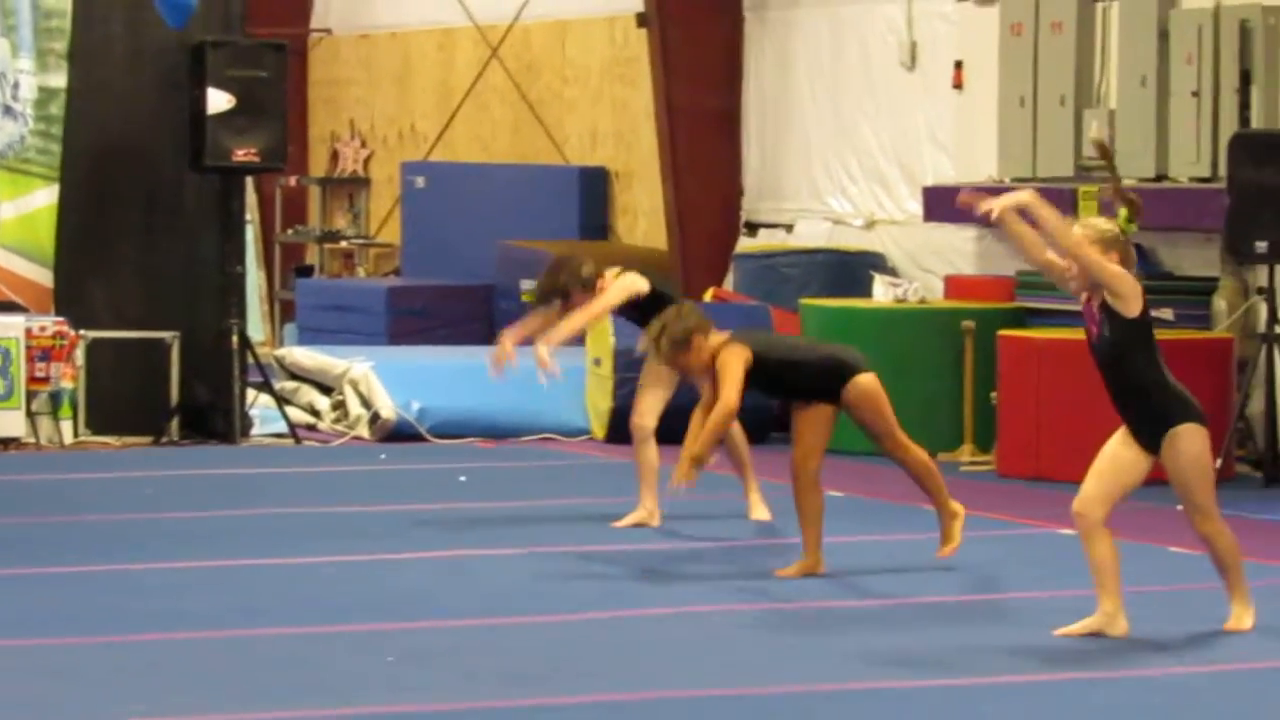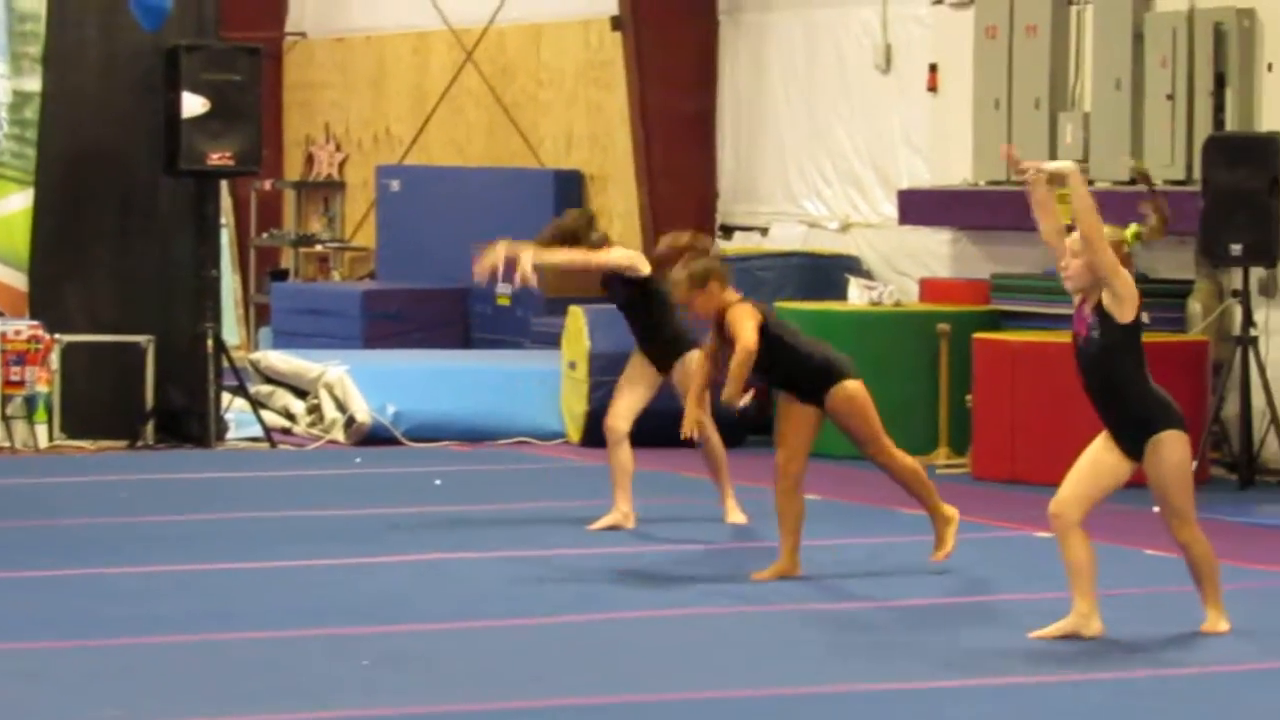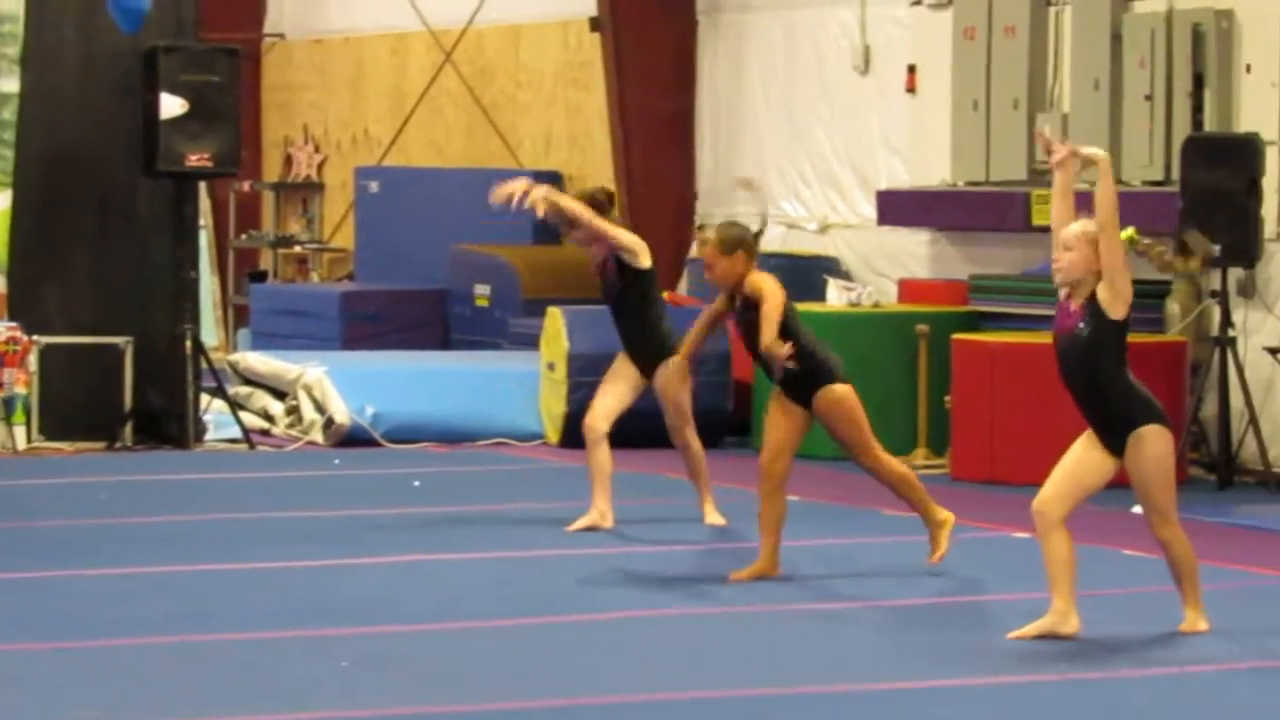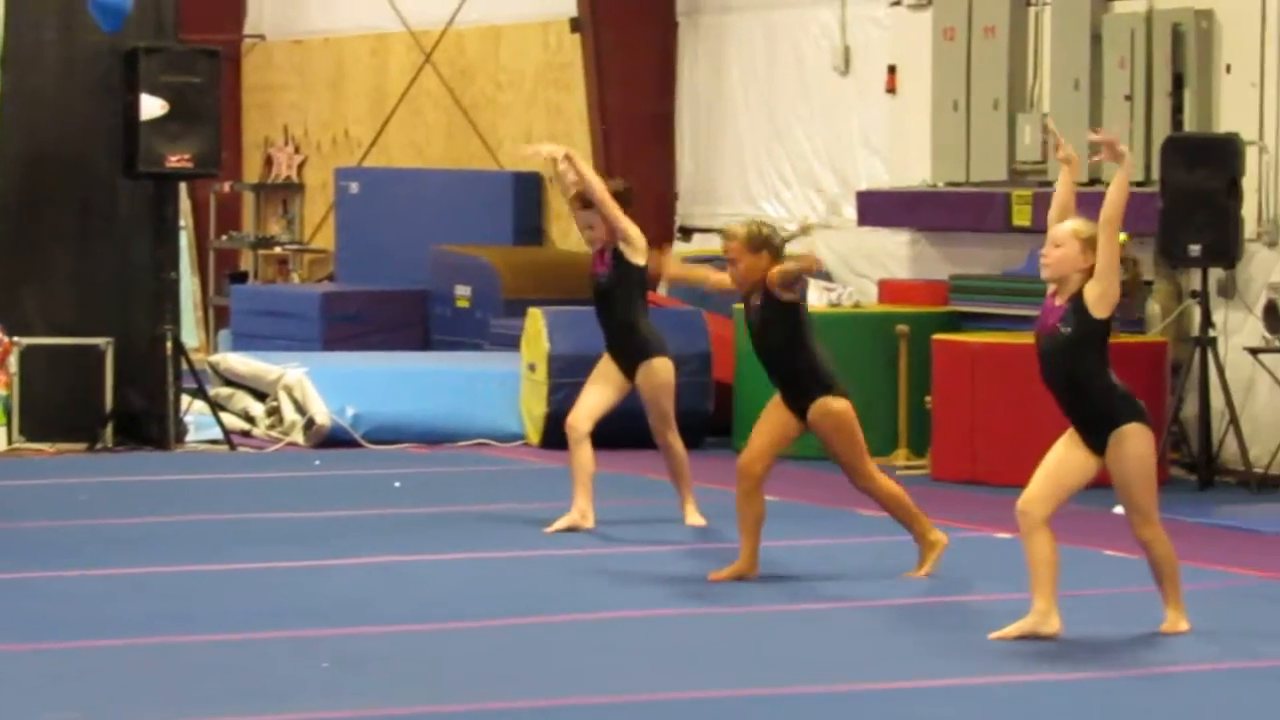
dt=0.1s
person 1, frame 1
left shoulder: (1124, 290)
right shoulder: (1090, 295)
left elbow: (1078, 252)
right elbow: (1041, 254)
left wrist: (1029, 201)
right wrist: (1005, 213)
left hip: (1177, 421)
right hip: (1138, 427)
left knee: (1205, 521)
right knee: (1087, 511)
left ankle: (1241, 600)
right ankle: (1110, 613)
person 1, frame 2
left shoulder: (1120, 299)
right shoulder: (1084, 300)
left elbow: (1096, 240)
right elbow: (1052, 234)
left wrist: (1069, 176)
right wrist: (1036, 182)
left hip: (1158, 427)
right hip: (1118, 432)
left knee: (1181, 527)
right knee: (1063, 512)
left ankle: (1214, 610)
right ankle: (1084, 616)
person 1, frame 3
left shoulder: (1113, 295)
right shoulder: (1069, 296)
left elbow: (1107, 229)
right elbow: (1065, 220)
left wrist: (1102, 164)
right wrist: (1063, 167)
left hip: (1141, 425)
right hip: (1102, 431)
left knee: (1163, 526)
right knee: (1047, 511)
left ankle: (1194, 610)
right ankle: (1063, 614)
person 1, frame 4
left shoulder: (1097, 297)
right shoulder: (1055, 294)
left elbow: (1108, 229)
right elbow: (1059, 220)
left wrist: (1120, 166)
right wrist: (1067, 169)
left hip: (1122, 423)
right hip: (1084, 429)
left knee: (1144, 524)
right knee: (1030, 510)
left ankle: (1175, 610)
right ankle: (1044, 614)
person 2, frame 1
left shoulder: (730, 353)
right shoulder: (712, 363)
left elbow: (728, 406)
right elbow: (703, 410)
left wrist: (697, 453)
right wrist: (686, 460)
left hip: (847, 372)
right hip: (813, 390)
left knee: (898, 448)
right knee: (803, 468)
left ankle: (948, 510)
right ankle: (811, 557)
person 2, frame 2
left shoulder: (740, 313)
right shoulder: (719, 323)
left elbow: (747, 347)
right elbow: (707, 364)
left wrist: (732, 391)
right wrist: (693, 409)
left hip: (831, 375)
right hip: (798, 386)
left knee: (883, 456)
right knee: (786, 469)
left ankle: (941, 515)
right ankle: (788, 560)
person 2, frame 3
left shoulder: (761, 284)
right shoulder: (730, 295)
left elbow: (774, 301)
right elbow: (707, 320)
left wrist: (769, 339)
right wrist: (686, 351)
left hip: (823, 379)
right hip: (789, 387)
left knee: (873, 459)
right knee: (770, 466)
left ankle: (936, 517)
right ankle: (767, 559)
person 2, frame 4
left shoulder: (782, 285)
right shoulder: (750, 290)
left elbow: (786, 270)
right elbow: (709, 278)
left wrist: (793, 265)
right wrist: (676, 270)
left hip: (819, 391)
right hip: (790, 395)
left knee: (864, 476)
right knee: (749, 469)
left ankle: (928, 536)
right ankle: (747, 561)
person 3, frame 1
left shoulder: (625, 284)
right shoulder: (585, 290)
left elbow: (589, 312)
right elbow: (548, 314)
left wrist: (548, 342)
right wrist: (511, 336)
right knee: (641, 425)
left ankle: (755, 495)
right ankle: (648, 507)
person 3, frame 2
left shoulder: (627, 261)
right shoulder: (601, 266)
left elbow: (581, 259)
right elbow: (564, 254)
left wrist: (532, 257)
right wrist: (507, 250)
left hip: (680, 346)
right hip: (650, 350)
left knee: (702, 430)
right knee: (614, 426)
left ankle: (729, 501)
right ankle: (623, 510)
person 3, frame 3
left shoulder: (632, 247)
right shoulder: (601, 255)
left elbow: (592, 221)
right elbow: (565, 219)
left wrist: (547, 193)
right wrist: (534, 191)
left hip: (664, 354)
right hip: (633, 354)
left knee: (682, 434)
right knee: (593, 426)
left ankle: (708, 505)
right ankle: (601, 510)
person 3, frame 4
left shoulder: (632, 246)
right shoulder: (601, 248)
left elbow: (604, 200)
right elbow: (580, 201)
left wrist: (569, 155)
right wrist: (560, 166)
left hip: (648, 353)
right hip: (616, 354)
left knee: (664, 433)
right knee: (576, 425)
left ankle: (689, 506)
right ankle: (581, 511)
